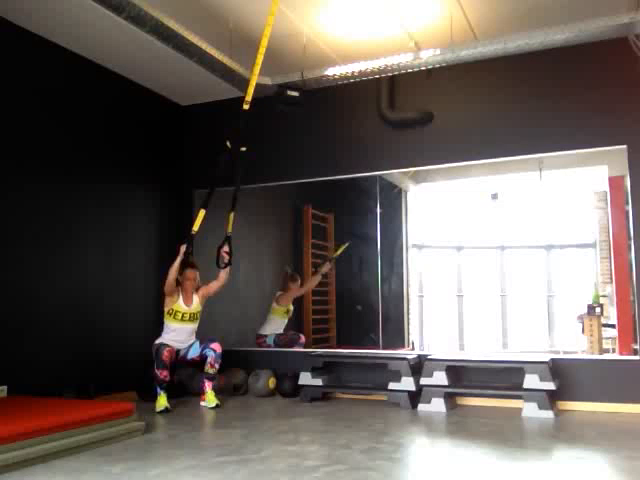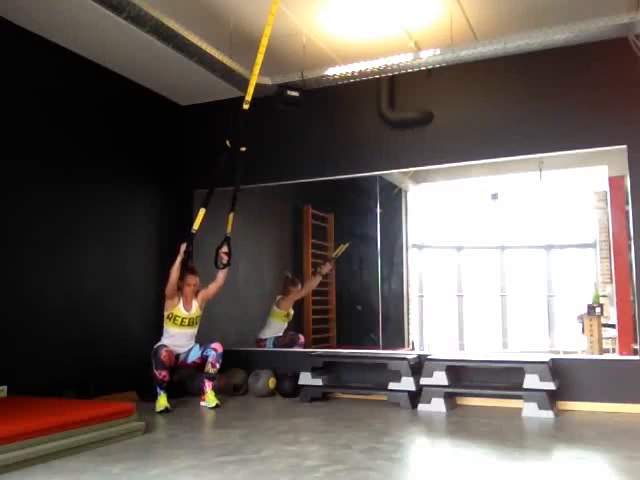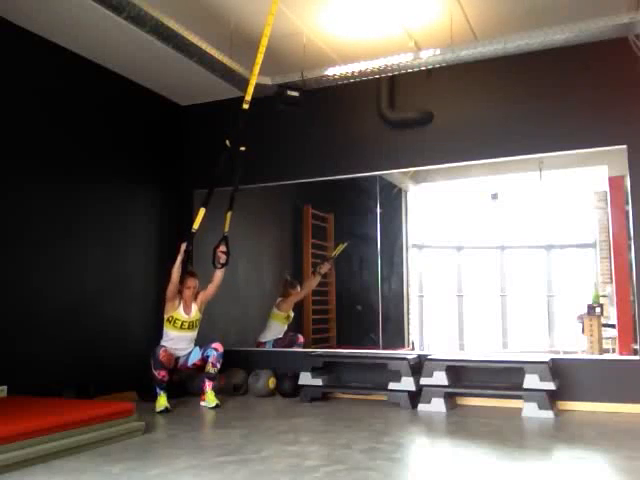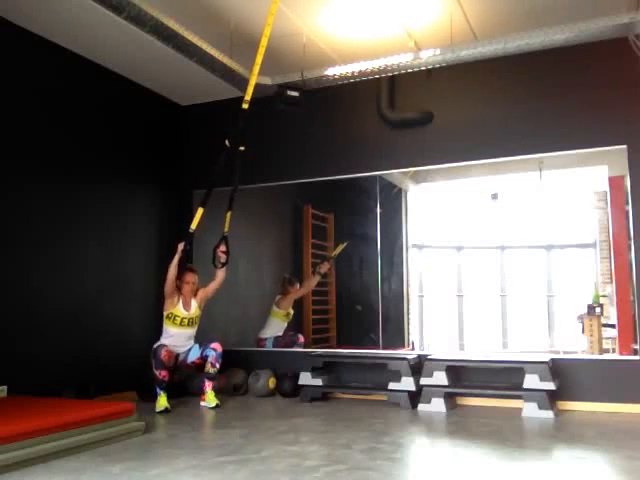
dt=0.2s
person 1, frame 1
left shoulder: (201, 294)
right shoulder: (172, 295)
left elbow: (221, 281)
right elbow: (169, 280)
left wrist: (226, 260)
right wrist: (180, 257)
left hip: (189, 346)
right hip: (167, 345)
left knee: (215, 347)
right knee: (164, 353)
left ankle: (207, 394)
right ankle: (161, 395)
person 1, frame 2
left shoulder: (200, 299)
right shoulder: (172, 300)
left elbow: (218, 282)
right elbow: (172, 280)
left wrist: (224, 261)
right wrist: (180, 256)
left hip: (188, 351)
right hip: (168, 351)
left knee: (215, 348)
right knee: (161, 353)
left ankle: (207, 394)
right ankle: (161, 396)
person 1, frame 3
left shoulder: (199, 302)
right shoulder: (173, 302)
left elbow: (215, 283)
right elbow: (173, 281)
left wrist: (221, 261)
right wrist: (181, 255)
left hip: (188, 355)
right hip: (168, 354)
left knee: (216, 348)
right knee: (160, 353)
left ankle: (207, 394)
right ankle: (161, 396)
person 1, frame 4
left shoulder: (199, 298)
right shoulder: (171, 298)
left elbow: (217, 281)
right elbow: (169, 281)
left wrist: (222, 259)
right wrist: (178, 255)
left hip: (187, 351)
right hip: (167, 349)
left knee: (215, 348)
right knee: (162, 353)
left ankle: (207, 394)
right ankle: (161, 396)
